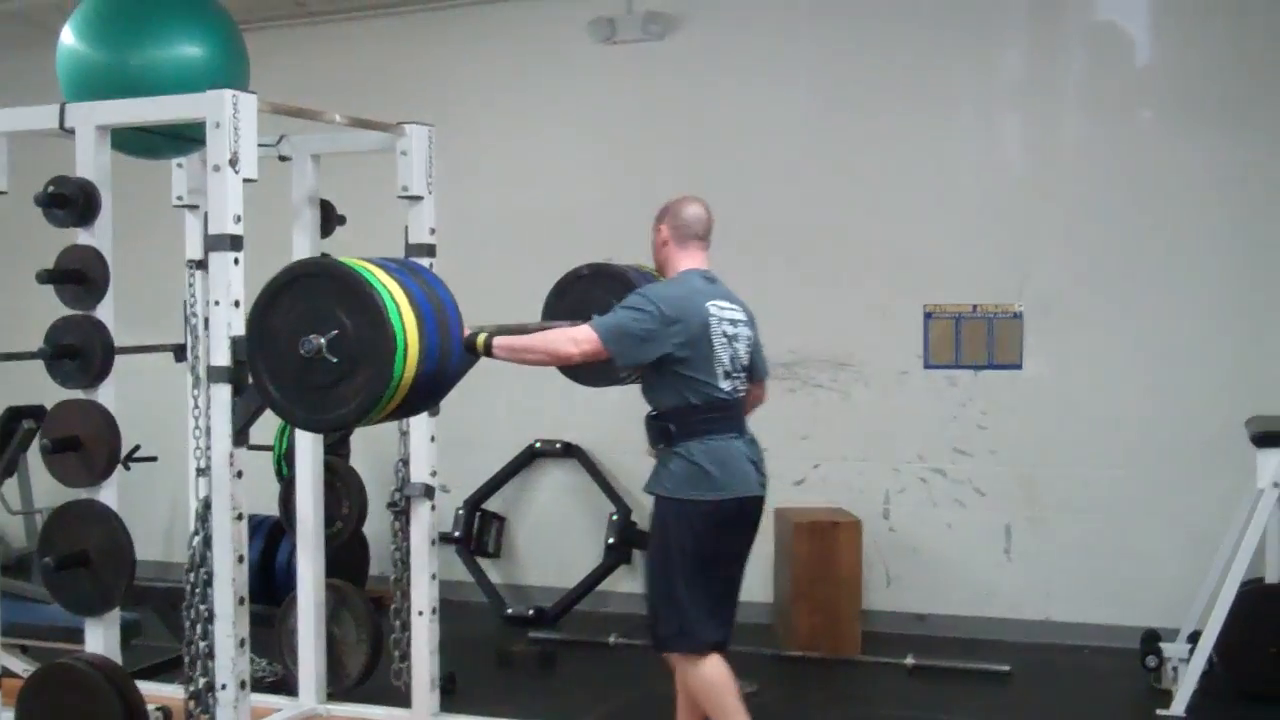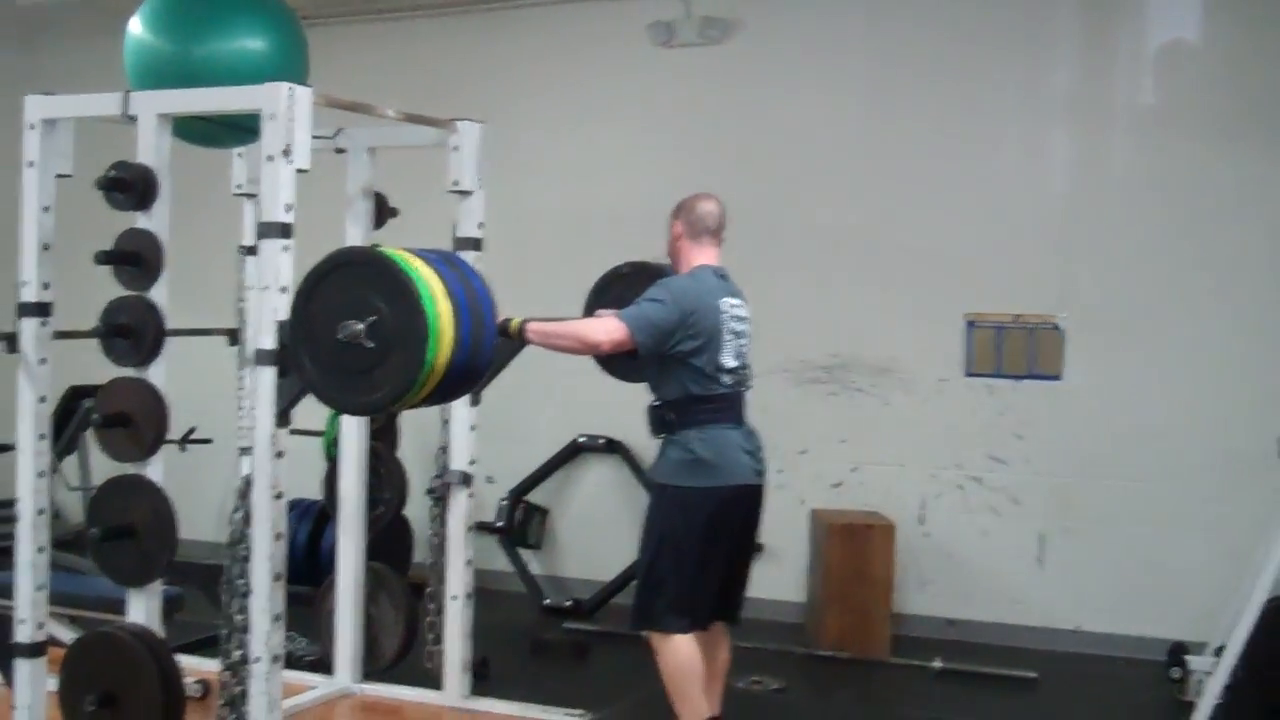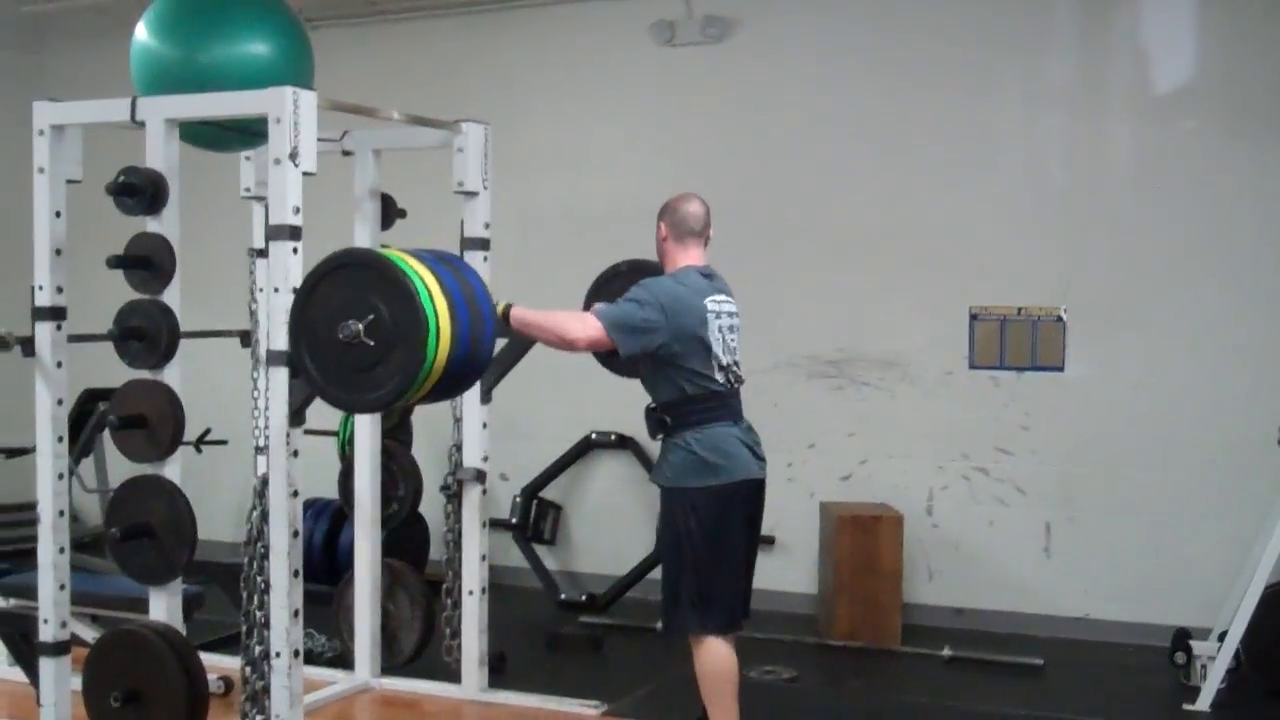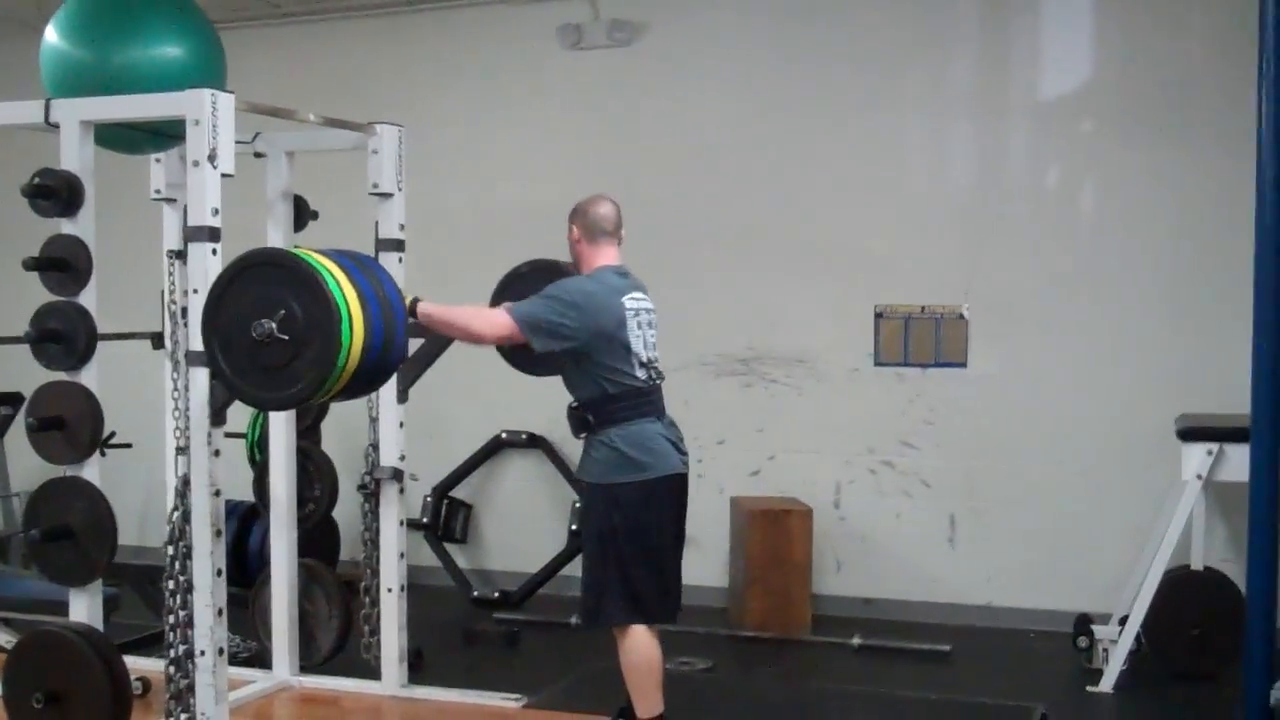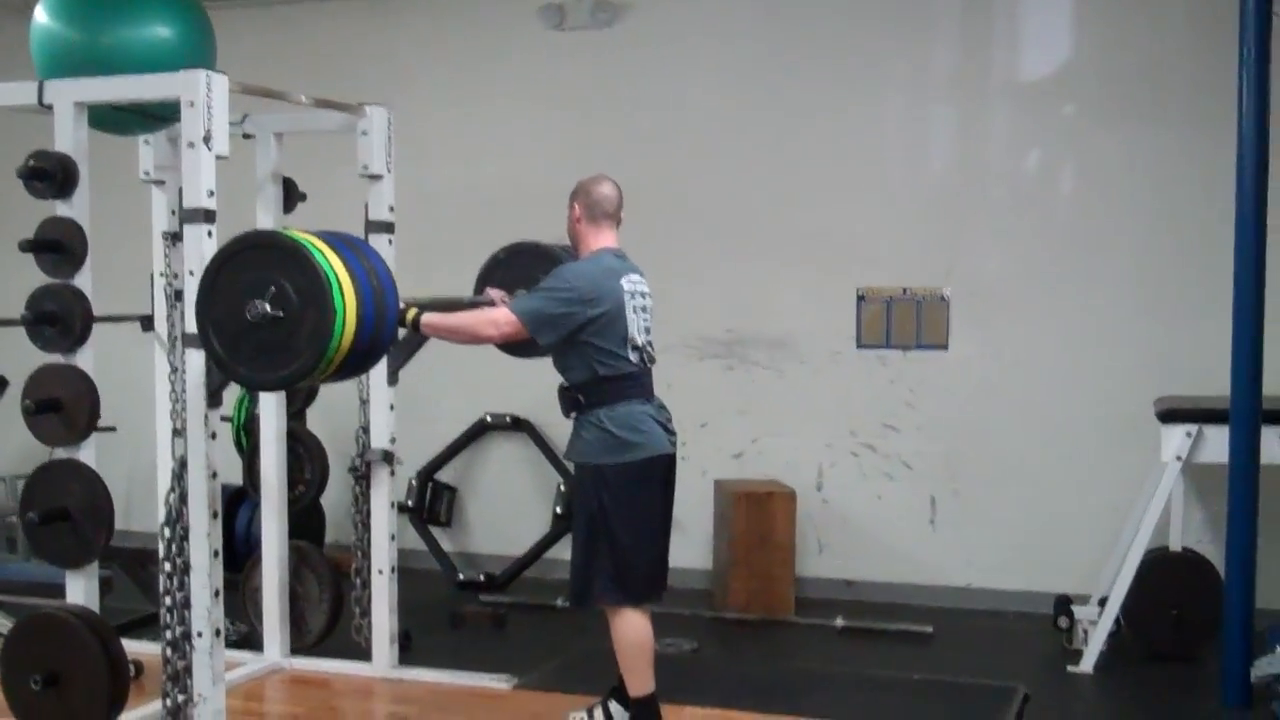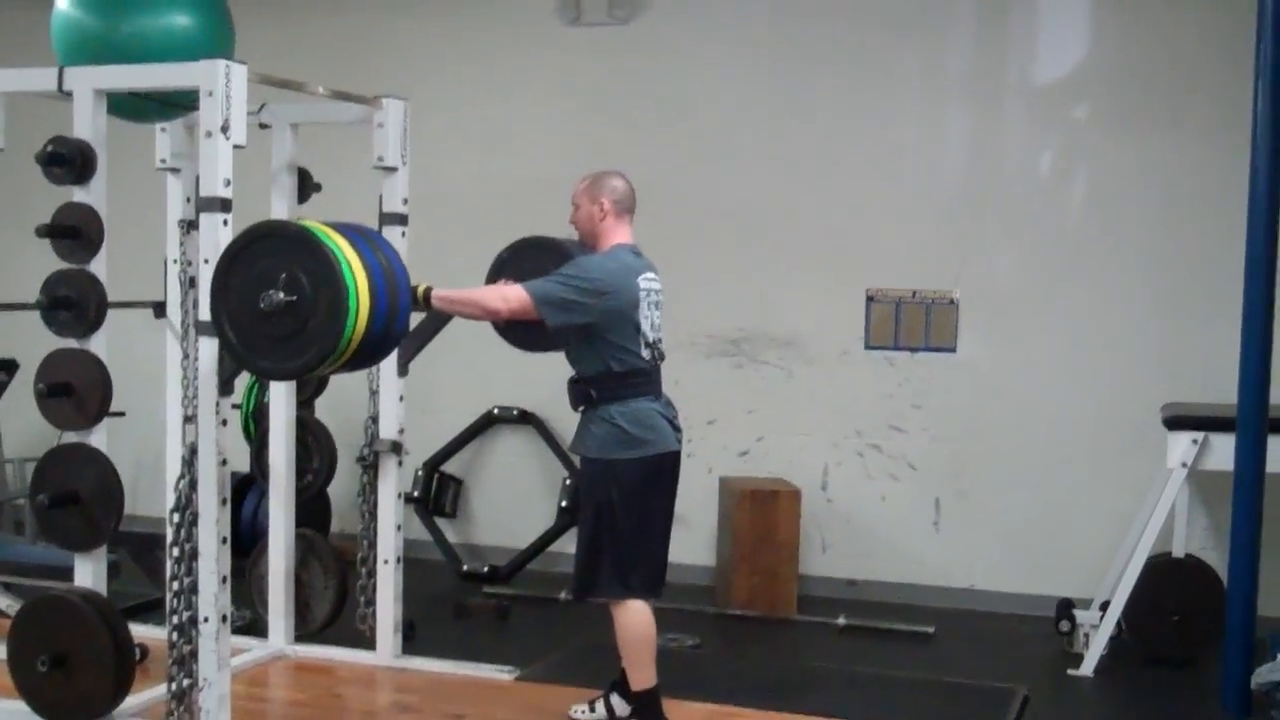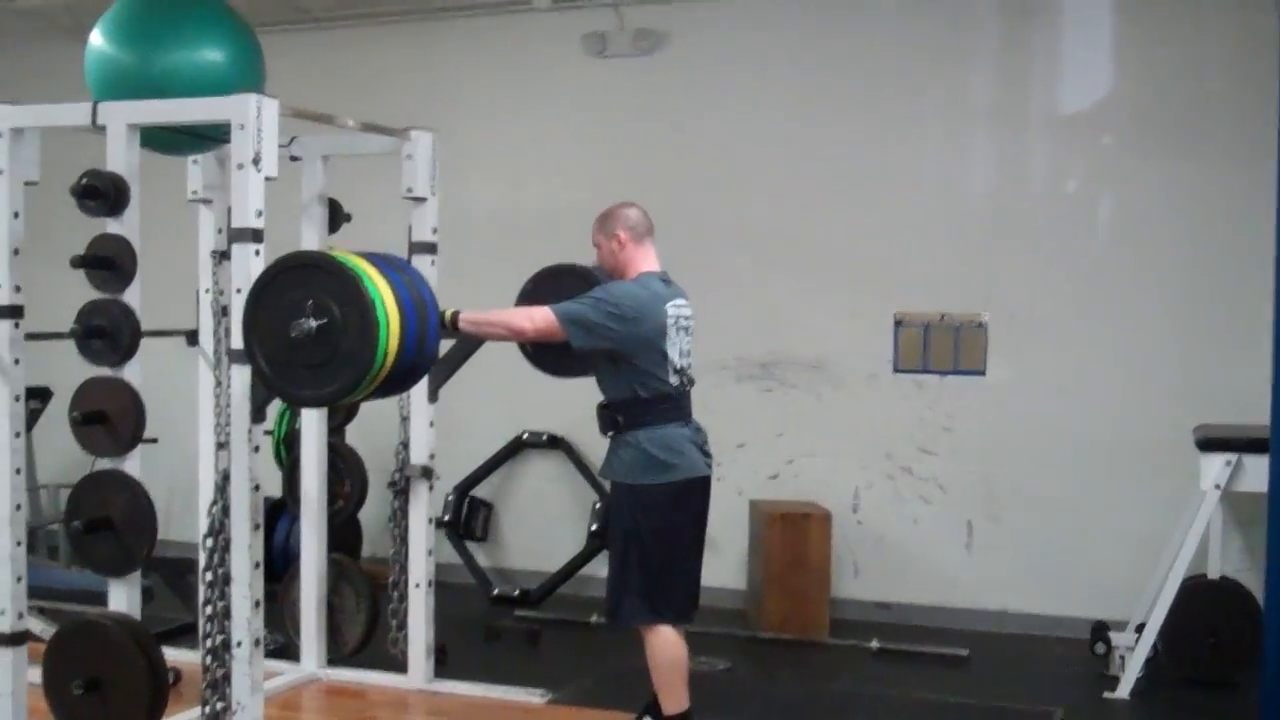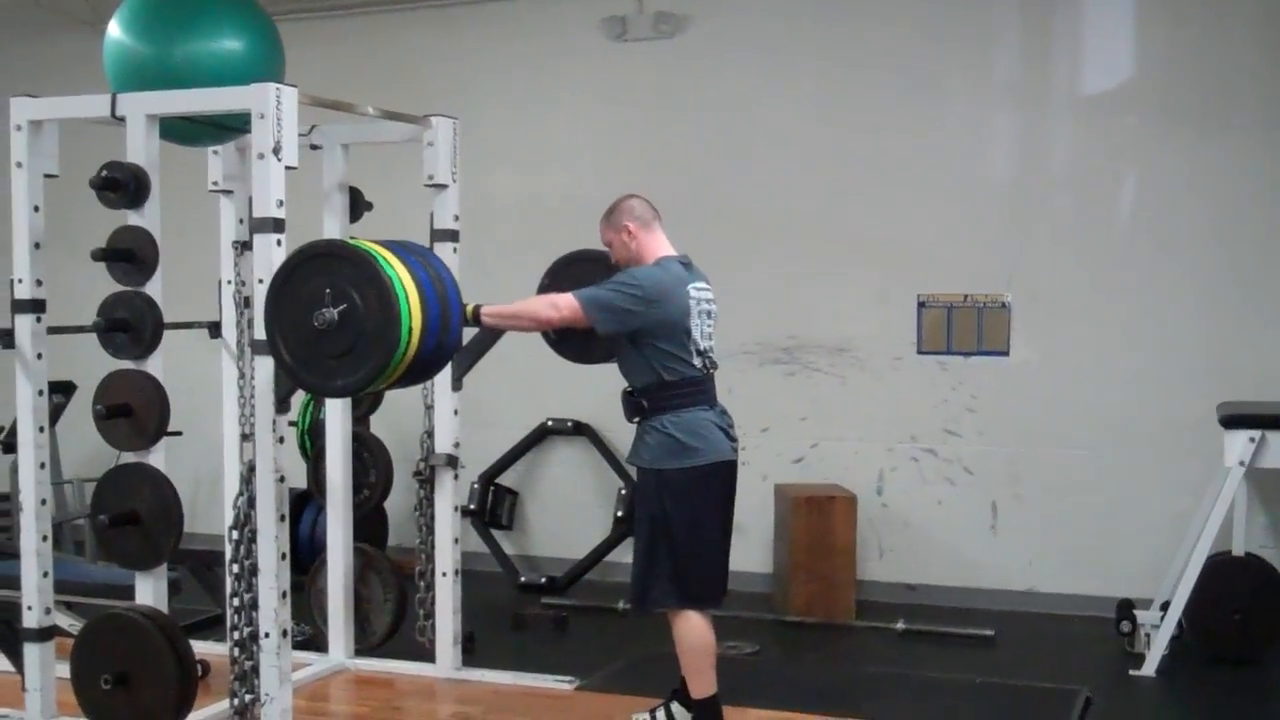
dt=0.4s
person 1, frame 1
left shoulder: (665, 302)
right shoulder: (734, 306)
left elbow: (574, 346)
right elbow: (755, 390)
left wrist: (482, 343)
left hip: (697, 481)
right hip: (737, 476)
left knee: (690, 637)
right knee: (680, 621)
person 1, frame 2
left shoulder: (678, 293)
right shoulder: (730, 296)
left elbow: (603, 337)
left wrist: (516, 327)
right wrist: (624, 321)
left hip: (697, 468)
right hip: (739, 466)
left knee: (666, 618)
right knee: (709, 615)
person 1, frame 3
left shoulder: (663, 295)
right shoulder: (717, 291)
left elbow: (581, 334)
left wrist: (505, 313)
right wrist: (619, 318)
left hip: (702, 468)
right hip: (735, 462)
left knee: (706, 620)
right knee: (715, 613)
person 1, frame 4
left shoulder: (580, 295)
right shoulder: (631, 291)
left elbow: (491, 326)
left wrist: (412, 309)
right wrist: (529, 316)
left hip: (625, 465)
right hip: (656, 458)
left knee: (629, 610)
right knee: (637, 605)
person 1, frame 5
left shoulder: (582, 279)
right shoulder: (626, 274)
left elbow: (495, 327)
left wrist: (413, 318)
right wrist: (515, 304)
left hip: (615, 446)
right hip: (642, 439)
left knee: (621, 591)
right knee: (628, 586)
person 1, frame 6
left shoulder: (599, 273)
right shoulder: (636, 269)
left elbow: (504, 305)
left wrist: (426, 295)
right wrist: (517, 289)
left hip: (622, 440)
right hip: (645, 435)
left knee: (625, 585)
right knee: (629, 580)
person 1, frame 7
left shoulder: (627, 300)
right shoulder: (668, 296)
left elbow: (531, 325)
left wrist: (453, 319)
left hip: (651, 465)
right hip: (677, 461)
left knee: (655, 610)
right knee: (660, 605)
person 1, frame 8
left shoulder: (648, 284)
right shoulder: (689, 278)
left elbow: (555, 311)
left wrist: (475, 313)
left hip: (678, 450)
right hip: (702, 444)
left knee: (682, 594)
right knee: (687, 590)
